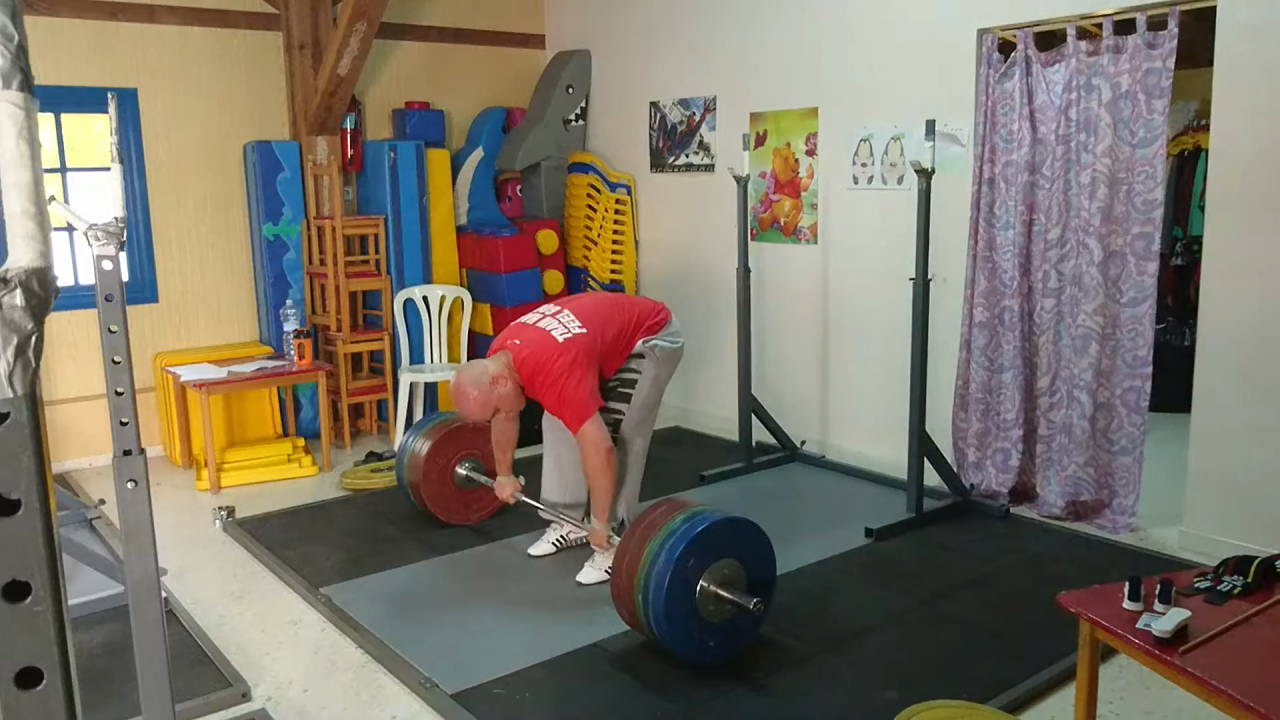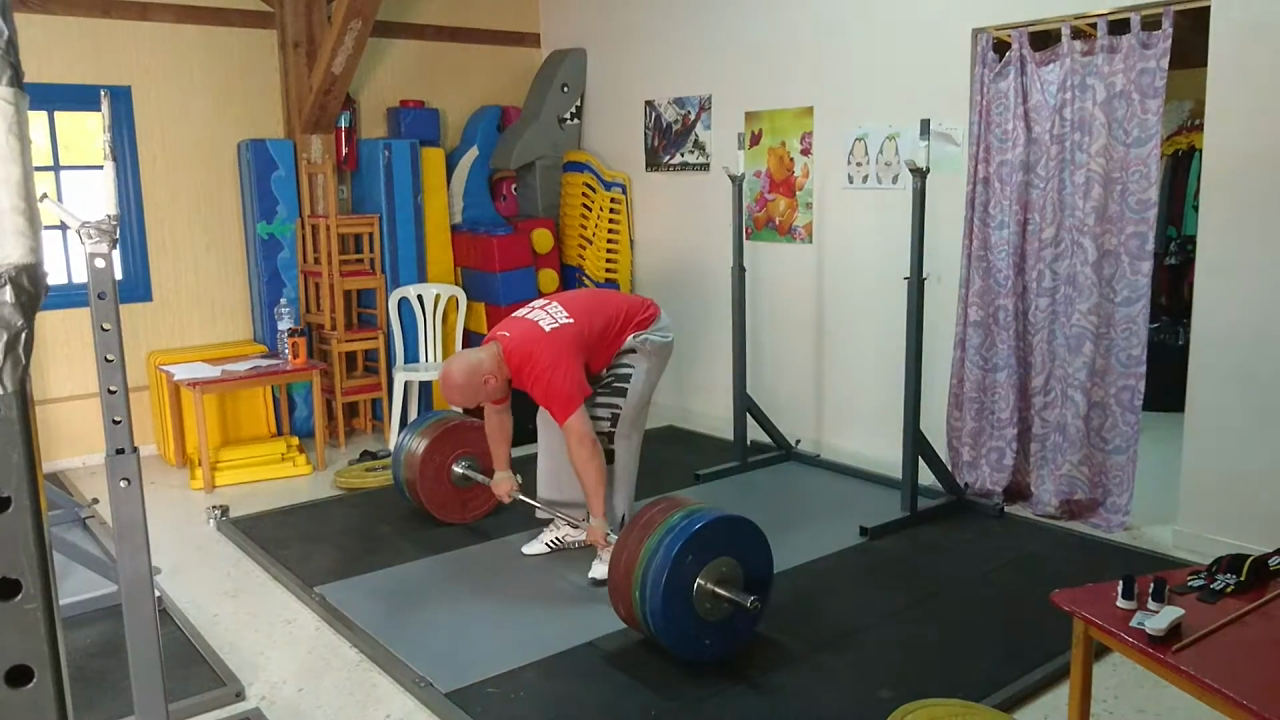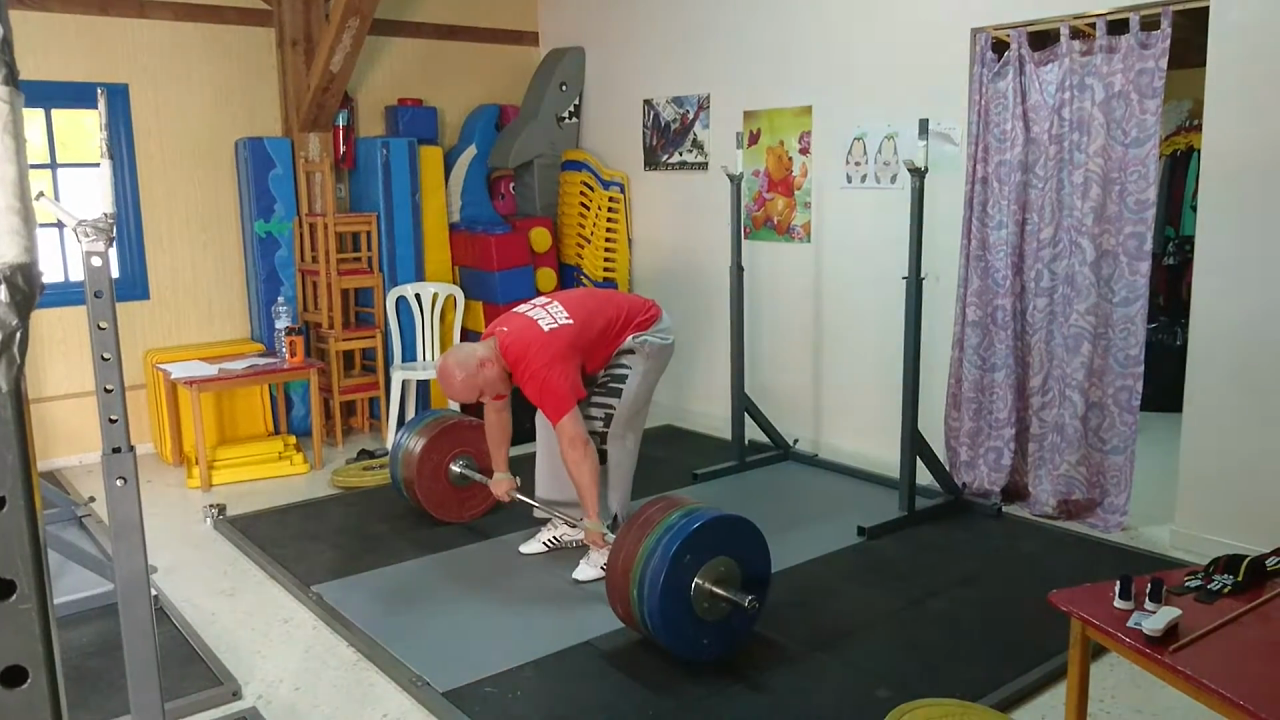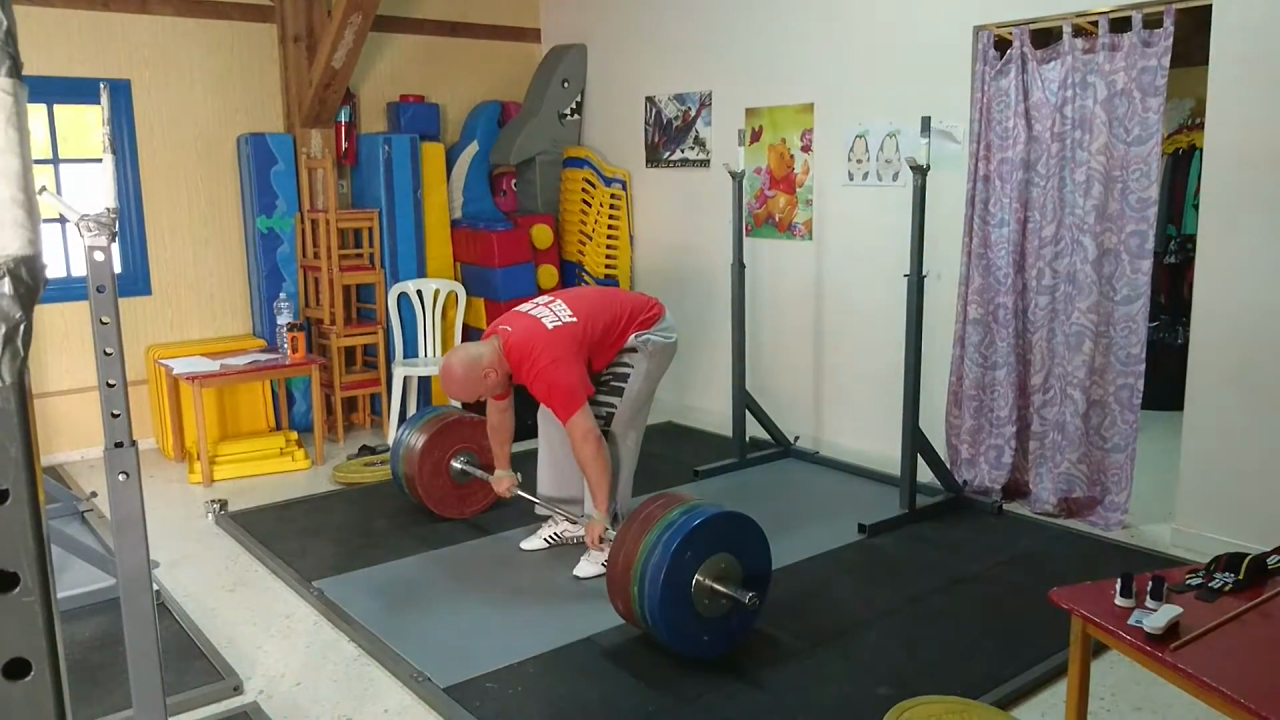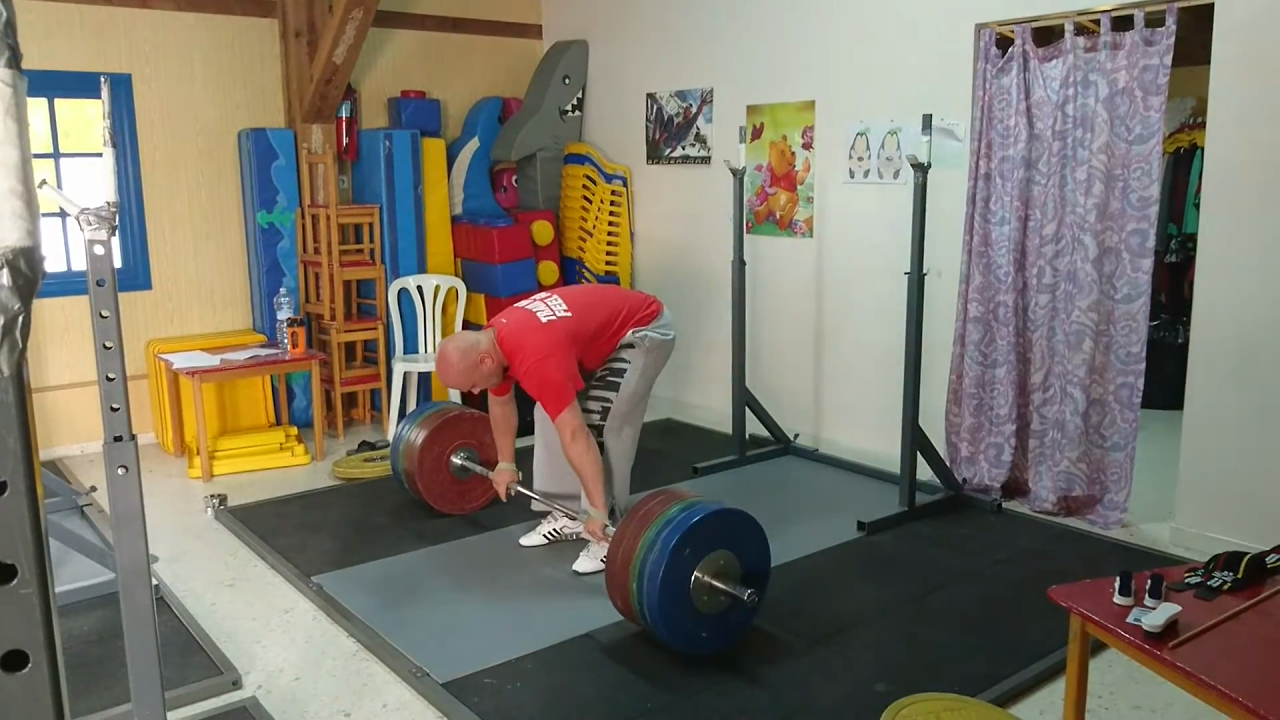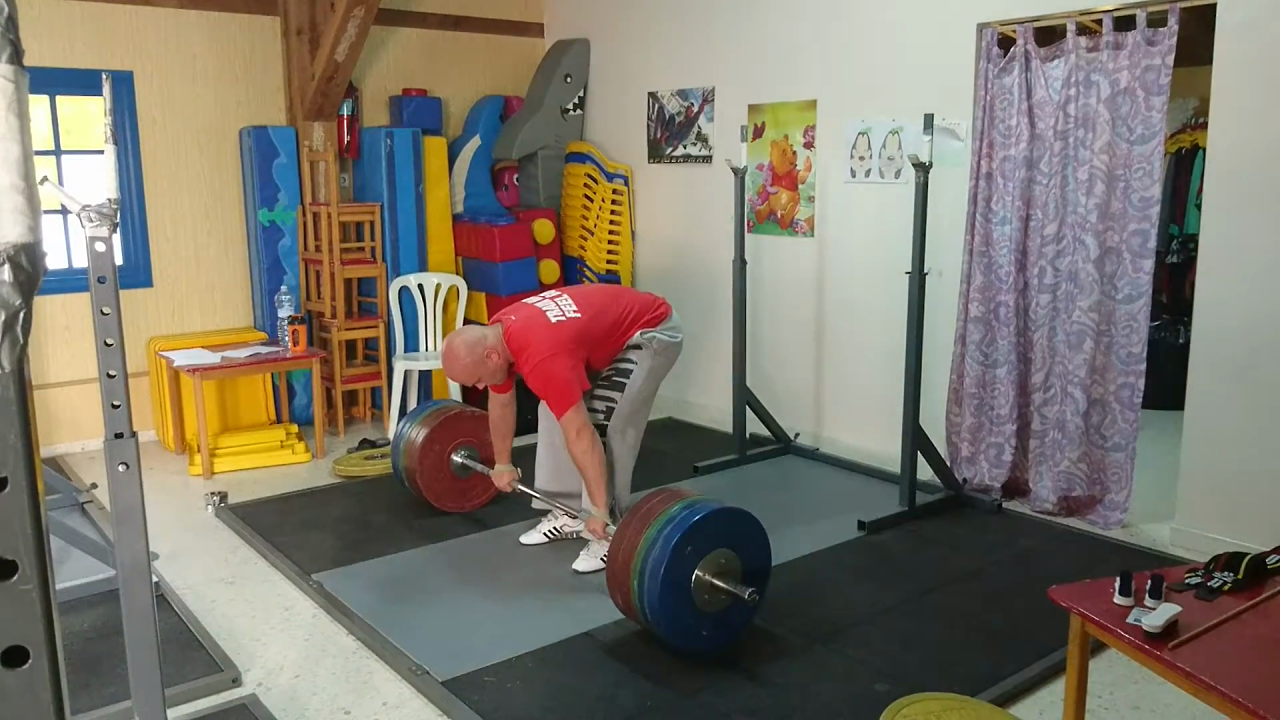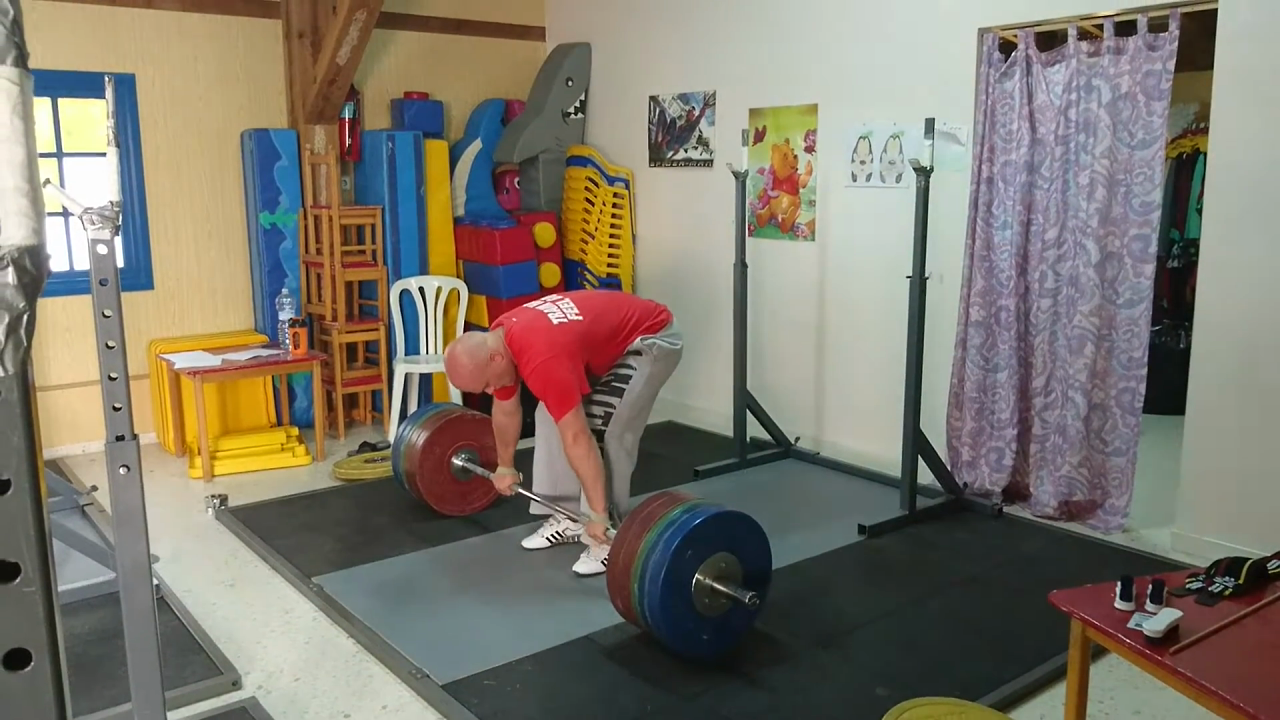
dt=0.5s
person 1, frame 1
left shoulder: (554, 376)
right shoulder: (498, 359)
left elbow: (600, 449)
right elbow: (504, 422)
left wrist: (601, 524)
right wrist: (503, 476)
left hip: (652, 338)
right hip: (609, 330)
left knee: (614, 433)
right knee: (559, 422)
left ankle: (616, 544)
right ankle: (570, 521)
person 1, frame 2
left shoulder: (544, 367)
right shoulder: (489, 354)
left elbow: (583, 441)
right elbow: (497, 413)
left wrist: (597, 519)
right wrist: (501, 472)
left hip: (642, 332)
right hip: (600, 330)
left knee: (605, 430)
right knee: (553, 421)
left ankle: (612, 540)
right ankle: (570, 522)
person 1, frame 3
left shoulder: (538, 366)
right shoulder: (488, 346)
left elbow: (576, 442)
right elbow: (497, 410)
left wrist: (594, 521)
right wrist: (500, 472)
left hip: (643, 334)
right hip: (601, 329)
left knee: (602, 431)
right knee: (552, 420)
left ankle: (608, 539)
right ankle: (568, 522)
person 1, frame 4
left shoulder: (545, 364)
right shoulder: (490, 346)
left elbow: (588, 438)
right elbow: (499, 409)
left wrist: (599, 515)
right wrist: (502, 469)
left hip: (646, 333)
right hip: (604, 325)
left knee: (605, 427)
right knee: (554, 418)
left ankle: (609, 538)
right ankle: (568, 519)
person 1, frame 5
left shoulder: (536, 360)
right shoulder: (490, 340)
left elbow: (575, 436)
right elbow: (502, 403)
left wrist: (598, 511)
right wrist: (506, 464)
left hip: (644, 330)
right hip: (602, 326)
left knee: (601, 425)
right knee: (552, 414)
left ankle: (608, 533)
right ankle: (568, 515)
person 1, frame 6
left shoulder: (543, 358)
right shoulder: (495, 334)
left elbow: (581, 434)
right elbow: (501, 403)
left wrist: (600, 511)
right wrist: (503, 464)
left hip: (652, 332)
right hip: (611, 326)
left knee: (604, 424)
right knee: (556, 412)
left ankle: (608, 534)
right ankle: (568, 514)
person 1, frame 7
left shoulder: (543, 361)
right shoulder: (496, 340)
left elbow: (577, 439)
right elbow: (506, 410)
left wrist: (599, 515)
right wrist: (505, 467)
left hip: (652, 339)
right hip: (609, 334)
left knee: (602, 430)
right knee: (552, 416)
left ankle: (608, 537)
right ankle: (569, 518)
